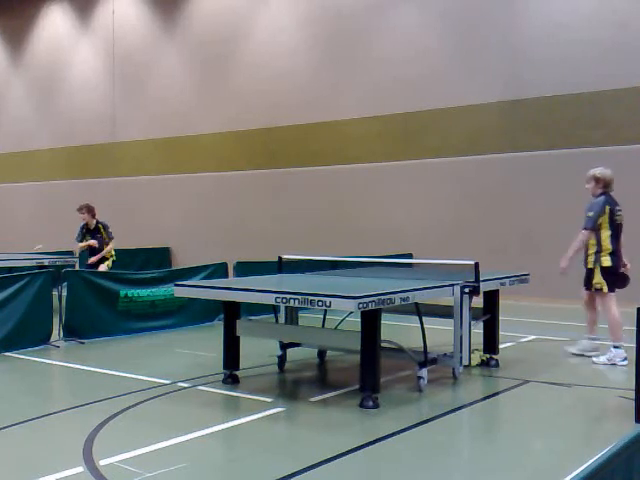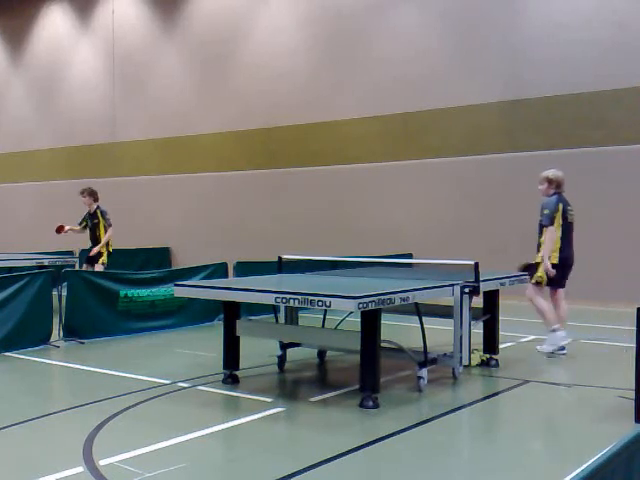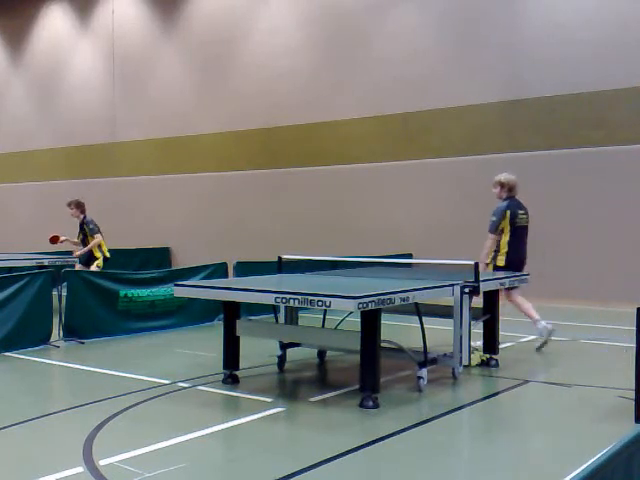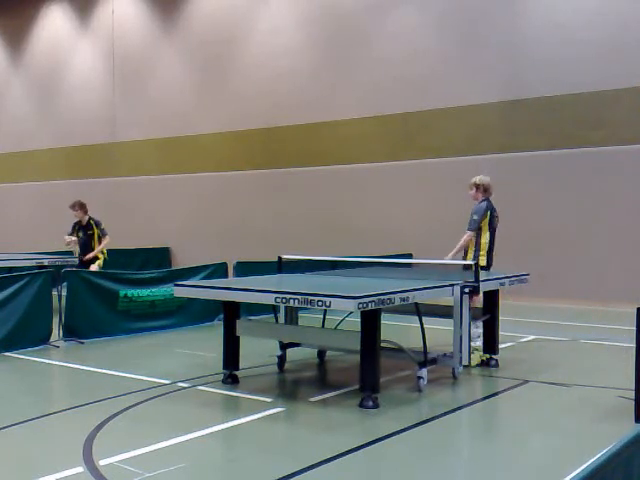
dt=0.5s
person 1, frame 1
left shoulder: (598, 203)
right shoulder: (613, 203)
left elbow: (585, 235)
right elbow: (615, 234)
left wrist: (566, 258)
right wrist: (622, 259)
left hip: (602, 261)
right hip: (612, 260)
left knee: (607, 303)
right knee: (589, 300)
left ankle: (618, 351)
right ankle: (590, 342)
person 1, frame 2
left shoulder: (550, 203)
right shoulder: (565, 203)
left elbow: (551, 232)
left wrist: (545, 258)
right wrist: (542, 255)
left hip: (552, 258)
right hip: (566, 258)
left knee: (533, 293)
right knee: (557, 297)
left ankle: (557, 332)
right ankle: (557, 340)
person 1, frame 3
left shoulder: (502, 208)
right shoulder: (522, 208)
left elbow: (492, 238)
left wrist: (482, 262)
left hip: (502, 260)
right hip: (518, 260)
right knee: (514, 296)
right ankle: (541, 325)
person 1, frame 4
left shoulder: (481, 208)
right shoulder: (491, 208)
left elbow: (470, 235)
left wrist: (451, 255)
left hip: (478, 259)
right hip: (484, 258)
left knee: (478, 296)
right knee: (470, 294)
right ankle: (476, 331)
